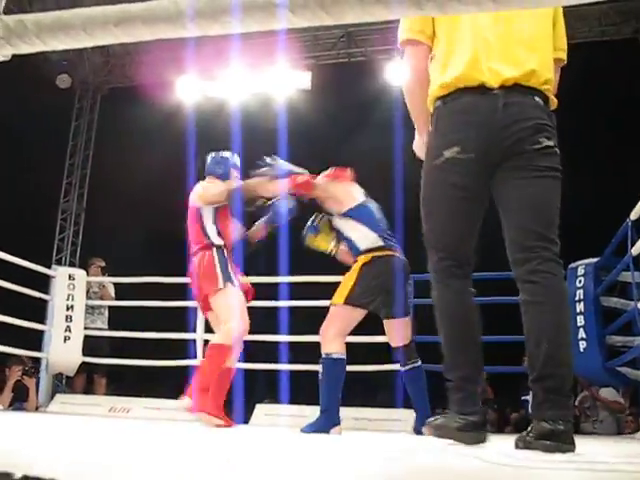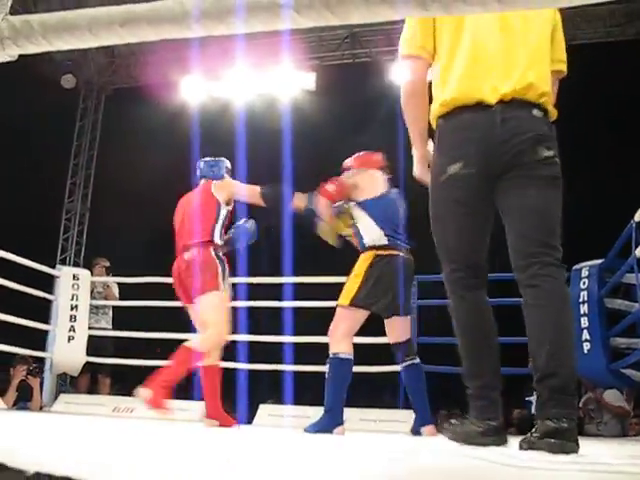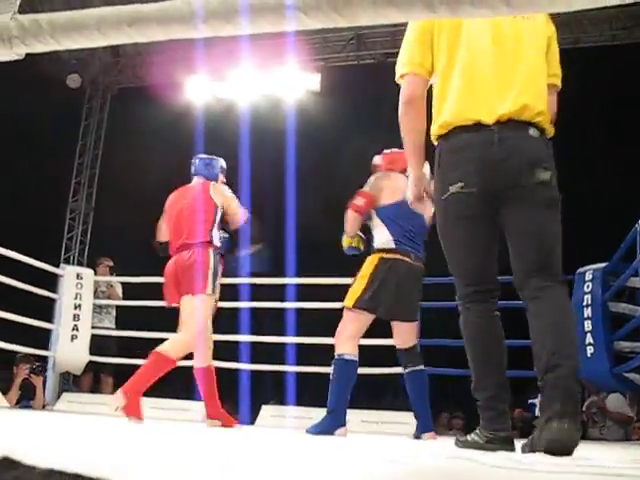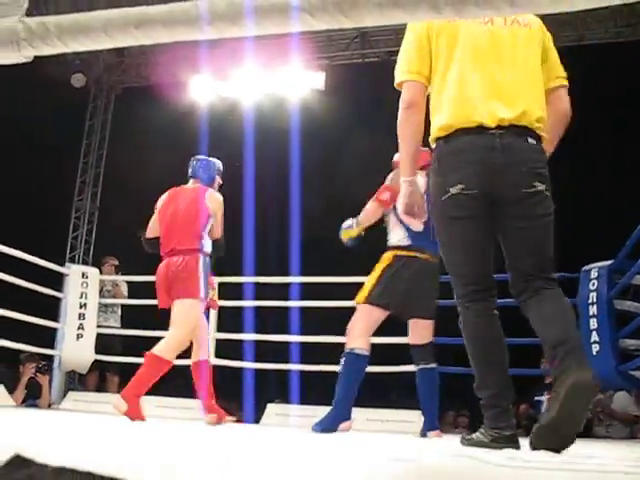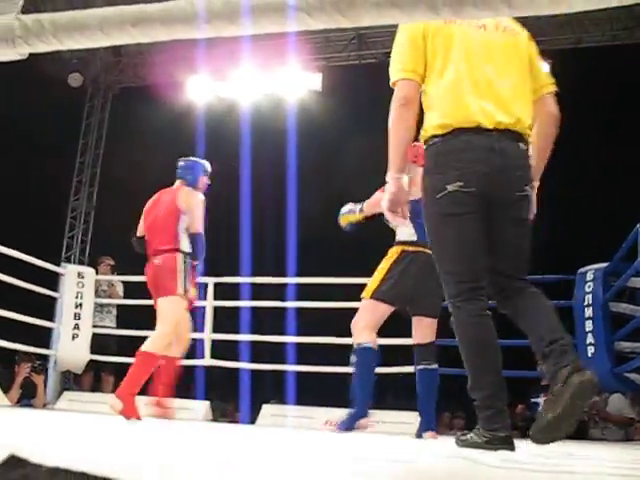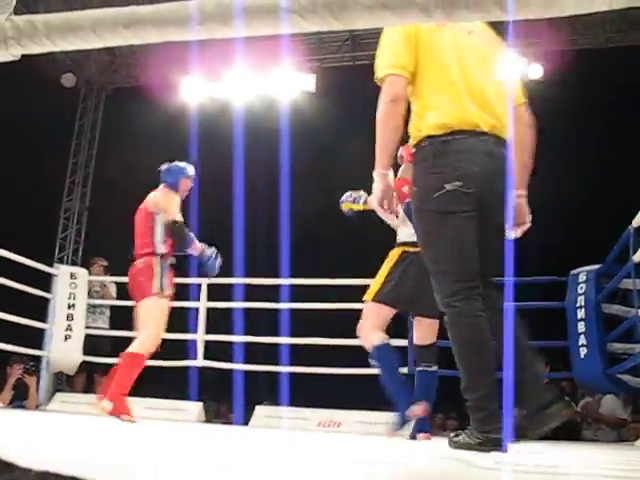
dt=0.1s
person 1, frame 1
right shoulder: (548, 9)
left elbow: (415, 67)
right elbow: (554, 70)
left wrist: (423, 132)
left hip: (460, 115)
right hip: (529, 117)
left knee: (450, 268)
right knee: (538, 265)
left ankle: (466, 411)
right ankle: (553, 417)
person 1, frame 2
left shoulder: (434, 11)
right shoulder: (543, 7)
left elbow: (415, 78)
right elbow: (552, 81)
left wrist: (421, 147)
left hip: (461, 130)
right hip: (530, 128)
left knee: (466, 280)
right knee: (541, 272)
left ankle: (486, 416)
right ankle: (557, 416)
person 1, frame 3
left shoulder: (431, 19)
right shoulder: (538, 19)
left elbow: (411, 97)
right elbow: (549, 102)
left wrist: (415, 170)
left hip: (462, 151)
right hip: (528, 149)
left knee: (476, 294)
right knee: (543, 283)
left ankle: (495, 424)
right ankle: (560, 411)
person 1, frame 4
left shoulder: (429, 23)
right shoulder: (531, 24)
left elbow: (411, 102)
right elbow: (561, 106)
left wrist: (407, 178)
left hip: (460, 154)
right hip: (524, 152)
left knee: (475, 296)
right knee: (535, 284)
left ankle: (499, 422)
right ankle: (570, 366)
person 1, frame 5
left shoulder: (422, 23)
right shoulder: (516, 31)
left elbow: (405, 100)
right elbow: (549, 111)
left wrist: (395, 176)
right wrist: (532, 176)
left hip: (453, 155)
right hip: (512, 156)
left knee: (467, 295)
right knee: (512, 286)
left ankle: (493, 423)
right ankle: (566, 365)
person 1, frame 6
left shoulder: (406, 26)
right shoulder: (489, 35)
left elbow: (394, 96)
right elbow: (524, 118)
left wrist: (381, 172)
right wrist: (519, 189)
left hip: (444, 159)
right hip: (491, 157)
left knee: (458, 296)
right knee: (482, 291)
left ankle: (485, 424)
right ankle: (539, 398)
person 2, frame 1
left shoulder: (337, 190)
right shoulder: (365, 205)
left elbow: (295, 184)
right wrist: (331, 245)
left hip: (375, 264)
right hip: (395, 265)
left knee: (330, 335)
right knee: (403, 347)
left ankle: (328, 417)
right ankle: (425, 419)
person 2, frame 2
left shoulder: (364, 175)
right shoulder: (393, 194)
left elbow: (324, 197)
left wrist: (330, 222)
right wrist: (347, 224)
left hip: (379, 261)
right hip: (402, 264)
left knee: (339, 334)
right knee: (403, 345)
left ankle: (333, 417)
right ankle: (424, 421)
person 2, frame 3
left shoulder: (385, 180)
right shoulder: (425, 200)
left elbow: (354, 212)
left wrist: (350, 236)
left hip: (386, 264)
right hip: (413, 271)
left knee: (345, 336)
right knee: (409, 351)
left ankle: (335, 418)
right ankle: (426, 426)
person 2, frame 4
left shoulder: (404, 177)
left elbow: (375, 209)
left wrist: (354, 228)
left hip: (402, 261)
right hip: (429, 268)
left knee: (358, 332)
right knee: (422, 348)
left ankle: (340, 414)
right ankle: (432, 424)
person 2, frame 5
left shoulder: (413, 173)
left elbow: (384, 201)
left wrist: (358, 211)
left hip: (408, 256)
right hip: (434, 264)
left knee: (362, 325)
right knee: (425, 346)
left ankle: (360, 409)
right ankle: (429, 424)
person 2, frame 6
left shoulder: (414, 171)
left wrist: (361, 201)
left hip: (410, 258)
left knee: (369, 328)
right knee: (425, 347)
left ankle: (408, 401)
right ankle: (423, 426)
person 3, frame 1
left shoulder: (223, 201)
right shoulder: (205, 189)
left elbow: (239, 237)
right elbow: (236, 190)
left wrist: (270, 217)
left hip: (211, 267)
right hip: (214, 264)
left knee: (232, 337)
right knee: (236, 326)
left ankle: (212, 407)
right ankle: (200, 394)
person 3, frame 2
left shoulder: (184, 202)
right shoulder: (220, 188)
right elbow: (264, 195)
left wrist: (230, 236)
right wrist: (298, 200)
left hip: (183, 266)
right hip: (207, 261)
left knee: (213, 337)
right knee: (215, 334)
left ankle: (214, 410)
right ankle: (157, 387)
person 3, frame 3
left shoulder: (174, 198)
right shoulder: (218, 191)
left elbow: (163, 244)
right elbow: (240, 222)
left hip: (177, 266)
right hip: (202, 262)
left knee: (203, 341)
right knee: (190, 337)
left ankle: (216, 412)
right ankle: (130, 394)
person 3, frame 4
left shoulder: (167, 197)
right shoulder: (212, 197)
left elbow: (149, 242)
right elbow: (214, 238)
left hip: (168, 268)
right hip: (192, 267)
left knee: (201, 338)
right knee: (179, 337)
left ankle: (211, 407)
right ankle: (130, 396)
person 3, frame 5
left shoulder: (155, 200)
right shoulder: (193, 197)
left elbow: (139, 242)
right elbow: (196, 239)
right wrist: (195, 260)
left hip: (156, 267)
right hip: (176, 266)
left knee: (182, 334)
right knee: (166, 333)
left ankle: (161, 396)
right ankle: (124, 396)
person 3, frame 6
left shoulder: (151, 203)
right shoulder: (165, 198)
right elbow: (176, 231)
left wrist: (181, 248)
right wrist: (203, 251)
left hip: (144, 268)
right hip: (153, 270)
left knee: (146, 336)
right knee: (152, 333)
left ankle: (107, 394)
right ankle: (115, 397)
person 4, frame 1
left shoulder: (108, 285)
left elbow: (109, 301)
left wrist: (101, 282)
right wrist: (89, 281)
left hip: (100, 331)
left knee: (100, 372)
right knee: (80, 370)
person 4, frame 2
left shoulder: (112, 285)
left elbow: (113, 301)
left wrist: (105, 282)
right wrist: (93, 281)
left hip: (104, 331)
left knee: (104, 373)
right knee: (84, 370)
person 4, frame 3
left shoulder: (115, 285)
left elbow: (117, 300)
left wrist: (109, 282)
right wrist: (97, 281)
left hip: (107, 330)
right hip: (90, 329)
left knee: (107, 372)
right knee: (87, 369)
person 4, frame 4
left shoulder: (121, 284)
left elbow: (122, 299)
left wrist: (114, 281)
right wrist: (102, 280)
left hip: (113, 329)
right hip: (96, 328)
left knee: (112, 371)
right knee: (92, 368)
person 4, frame 5
left shoulder: (117, 284)
left elbow: (117, 299)
left wrist: (110, 282)
right wrist: (98, 280)
left hip: (109, 329)
left knee: (107, 371)
right knee: (87, 368)
person 4, frame 6
left shoulder: (110, 285)
left elbow: (110, 300)
left wrist: (103, 282)
right wrist: (91, 281)
left hip: (102, 331)
left knee: (100, 372)
right knee: (80, 369)
